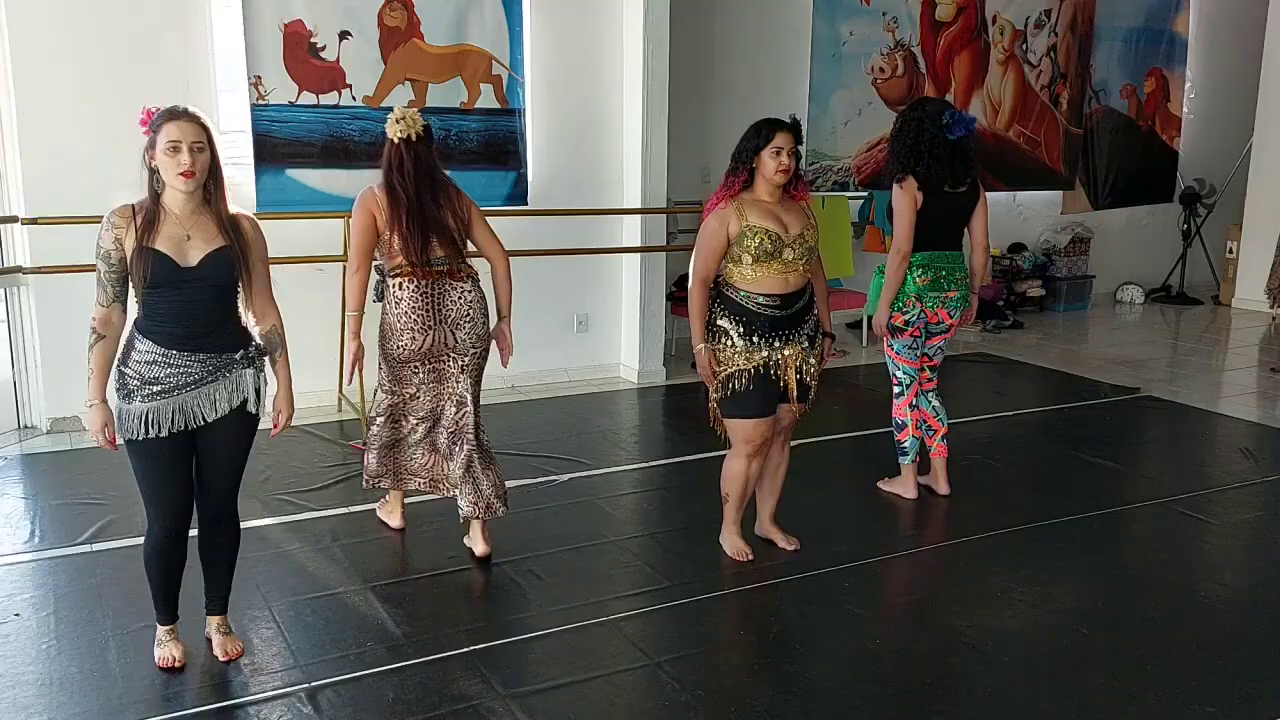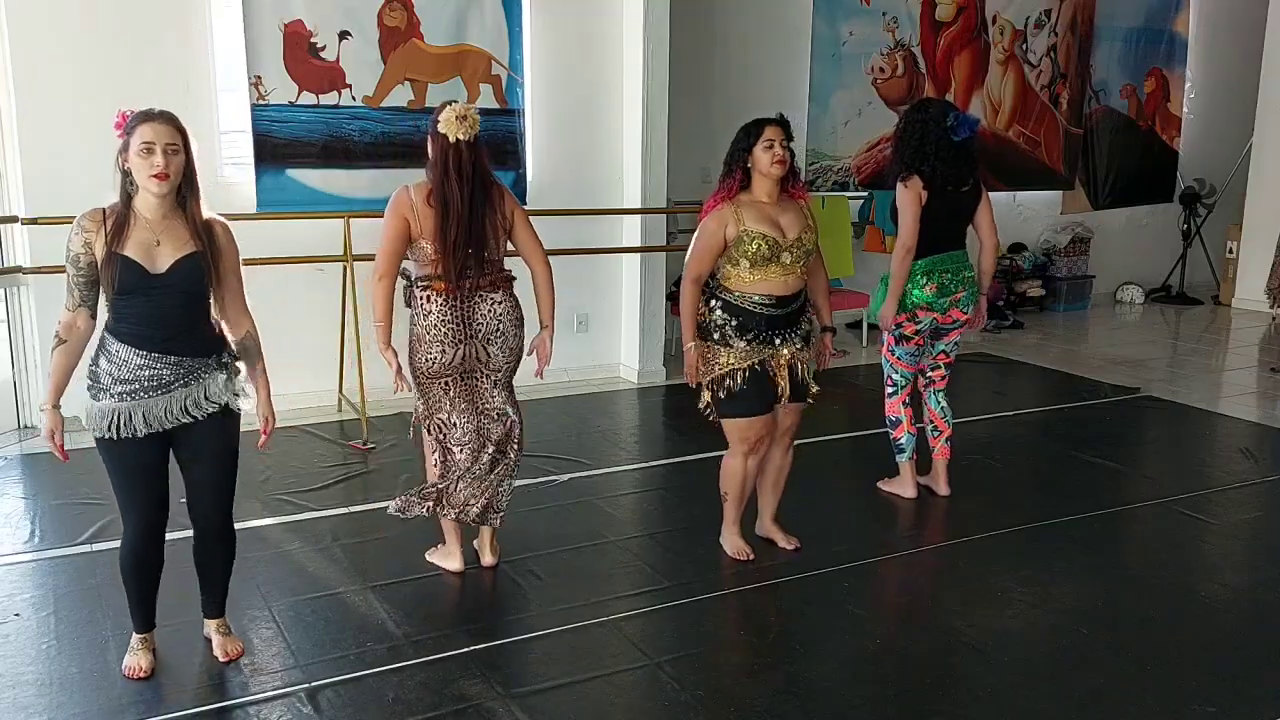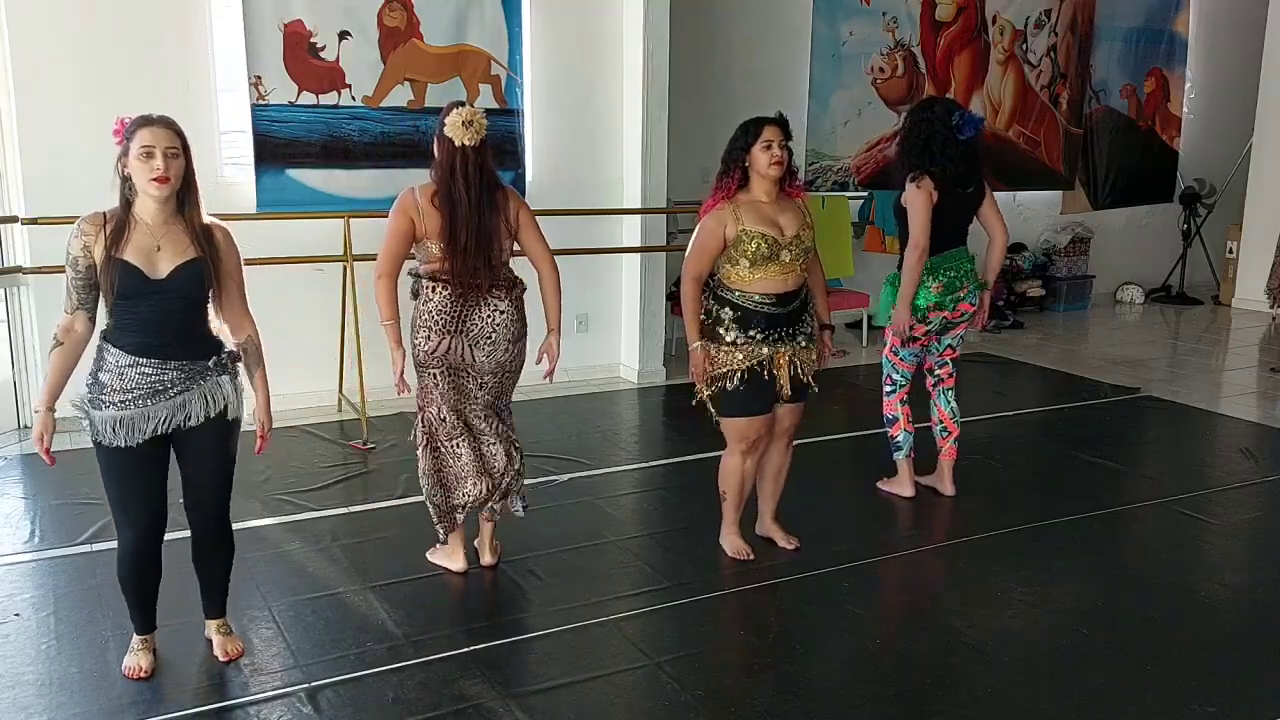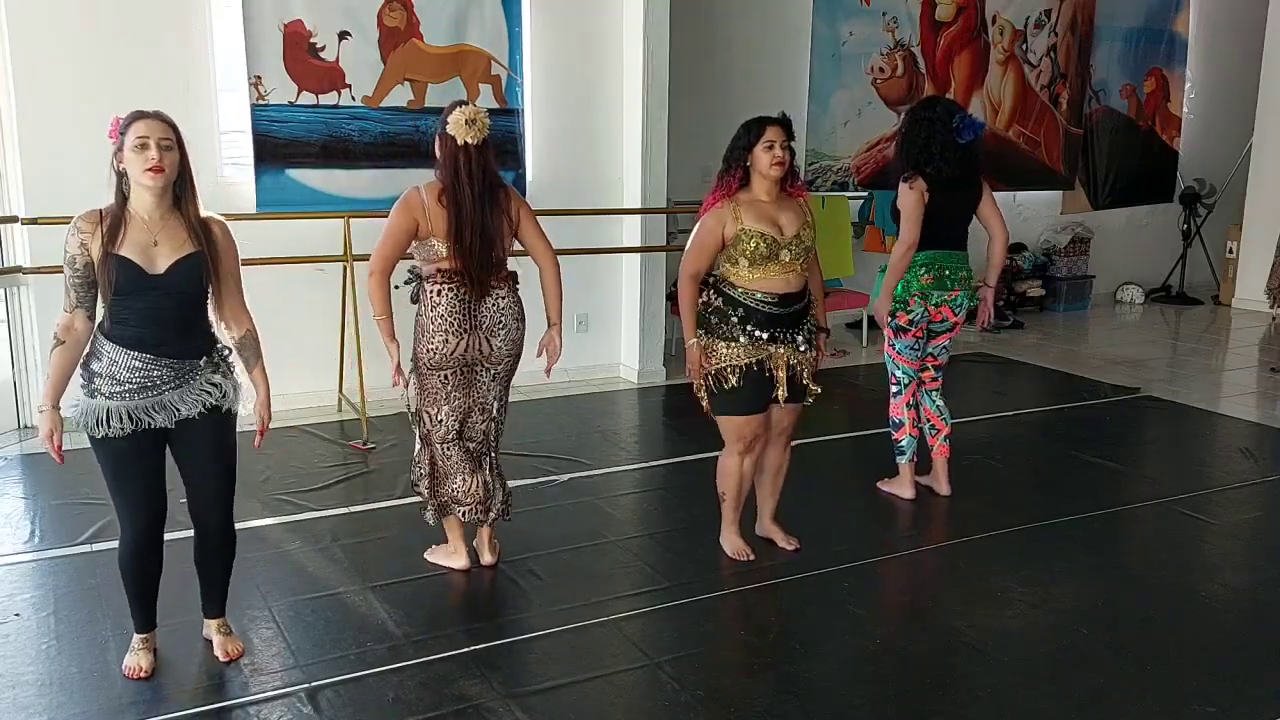
dt=0.7s
person 1, frame 1
left shoulder: (239, 228)
right shoulder: (125, 225)
left elbow: (263, 310)
right elbow: (108, 316)
left wrist: (284, 383)
right wrist: (96, 398)
left hip: (229, 383)
right hip: (153, 386)
left knee: (219, 507)
right knee: (168, 516)
left ankle: (217, 618)
right ankle: (167, 626)
person 1, frame 2
left shoulder: (211, 231)
right shoulder: (95, 228)
left elbow: (237, 316)
right elbow: (76, 320)
left wrist: (262, 391)
right wrist: (51, 403)
left hip: (204, 390)
right hip: (125, 392)
left knee: (214, 515)
right knee: (143, 522)
left ankle: (216, 620)
right ankle: (142, 635)
person 1, frame 3
left shoulder: (212, 237)
right shoulder: (96, 233)
left elbow: (239, 319)
right elbow: (75, 324)
left wrist: (262, 392)
right wrist: (46, 406)
left hip: (203, 394)
right hip: (124, 402)
left knee: (210, 516)
right knee: (140, 528)
left ankle: (216, 621)
right ankle: (142, 636)
person 1, frame 4
left shoulder: (210, 231)
right shoulder: (92, 229)
left elbow: (235, 315)
right elbow: (75, 322)
left wrist: (262, 388)
right wrist: (49, 404)
left hip: (200, 390)
right hip: (119, 397)
left knee: (213, 513)
right knee: (140, 524)
left ankle: (215, 621)
right ankle: (143, 635)
person 2, frame 1
left shoulder: (373, 199)
right shoulder: (453, 196)
left elbow: (358, 269)
right elbow: (498, 257)
left wrist: (353, 336)
right wrist: (503, 319)
left hip: (409, 312)
right hip: (465, 309)
left knee: (397, 406)
right knee: (461, 414)
left ankle: (394, 504)
right ankle: (477, 531)
person 2, frame 2
left shoulder: (410, 199)
right shoulder: (500, 197)
left elbow: (384, 275)
right elbow: (540, 263)
left wrist: (385, 343)
right wrist: (546, 328)
left hip: (438, 325)
right hip: (497, 323)
left knee: (443, 431)
right knee: (492, 428)
left ankle: (451, 548)
right ankle: (487, 543)
person 2, frame 3
left shoulder: (415, 201)
right shoulder: (507, 199)
left elbow: (385, 275)
right elbow: (546, 265)
left wrist: (395, 344)
right wrist: (553, 332)
left hip: (441, 325)
right hip: (499, 322)
left knee: (445, 430)
right knee: (491, 428)
left ankle: (454, 548)
right ankle: (488, 542)
person 2, frame 4
left shoulder: (419, 200)
right shoulder: (506, 198)
left elbow: (377, 271)
right elbow: (547, 261)
left wrist: (389, 340)
right wrist: (554, 326)
left hip: (443, 322)
right hip: (500, 319)
left knee: (444, 428)
right knee: (485, 425)
left ankle: (455, 546)
right ankle: (487, 540)
person 3, frame 1
left shoulder: (801, 209)
right shoulder: (729, 212)
left elbow: (815, 271)
right elbow: (700, 279)
left wrist: (825, 330)
right wrist: (700, 343)
left hip: (795, 336)
right hip: (743, 338)
left knee: (781, 435)
right knee: (749, 443)
left ankle: (766, 520)
right ankle: (729, 528)
person 3, frame 2
left shoulder: (799, 207)
right shoulder: (726, 213)
left elbow: (815, 269)
right elbow: (692, 279)
left wrist: (826, 327)
right wrist: (691, 342)
left hip: (790, 338)
right hip: (737, 339)
left knee: (781, 437)
right knee: (748, 442)
left ankle: (767, 520)
right ankle: (730, 527)
person 3, frame 3
left shoulder: (797, 206)
right shoulder: (725, 213)
left elbow: (812, 267)
right elbow: (692, 279)
left wrist: (824, 324)
right wrist: (696, 343)
left hip: (792, 337)
right hip: (739, 338)
left knee: (781, 435)
right knee: (746, 443)
left ankle: (768, 519)
right ankle: (729, 528)
person 3, frame 4
left shoulder: (799, 206)
right shoulder: (726, 211)
left elbow: (811, 269)
right elbow: (689, 276)
left wrist: (820, 327)
right wrist: (693, 340)
left hip: (791, 336)
right hip: (738, 337)
left knee: (779, 436)
right knee: (744, 442)
left ankle: (767, 520)
right ankle: (729, 528)
person 4, frame 1
left shoulder: (909, 184)
right shoulder: (970, 184)
left elbow: (901, 250)
right elbow: (981, 247)
left wrist: (883, 304)
right wrist: (971, 294)
left hip: (913, 291)
right hip: (951, 290)
left knee: (903, 386)
right knee: (927, 382)
left ankle: (907, 478)
right ankle: (939, 475)
person 4, frame 2
left shoulder: (913, 182)
right shoulder: (971, 183)
left elbow: (906, 247)
right elbow: (990, 243)
left wrist: (890, 301)
right wrist: (980, 294)
left hip: (919, 293)
right hip: (958, 290)
left knee: (897, 386)
right knee: (934, 385)
left ankle: (906, 479)
right ankle: (939, 476)
person 4, frame 3
left shoulder: (921, 182)
right shoulder: (974, 181)
left elbow: (919, 246)
right elbow: (999, 236)
left wrist: (902, 303)
right wrist: (984, 287)
left hip: (926, 292)
right hip: (960, 289)
left knee: (896, 383)
right knee: (942, 383)
left ankle: (904, 478)
right ankle: (944, 475)
person 4, frame 4
left shoulder: (916, 182)
right shoulder: (973, 181)
left elbow: (907, 243)
right elbow: (1000, 235)
left wrist: (884, 294)
right wrist: (987, 287)
left hip: (915, 290)
right hip: (955, 289)
left knee: (902, 384)
right knee: (930, 382)
left ankle: (905, 479)
right ankle: (940, 476)
